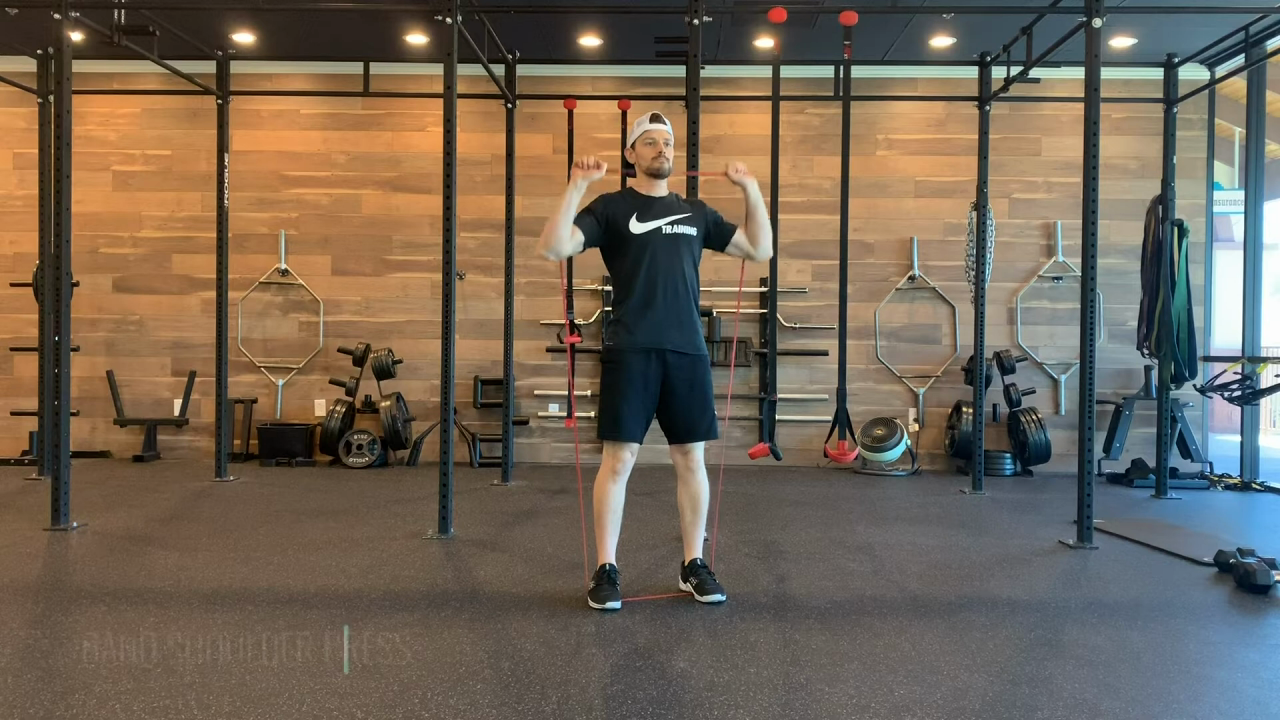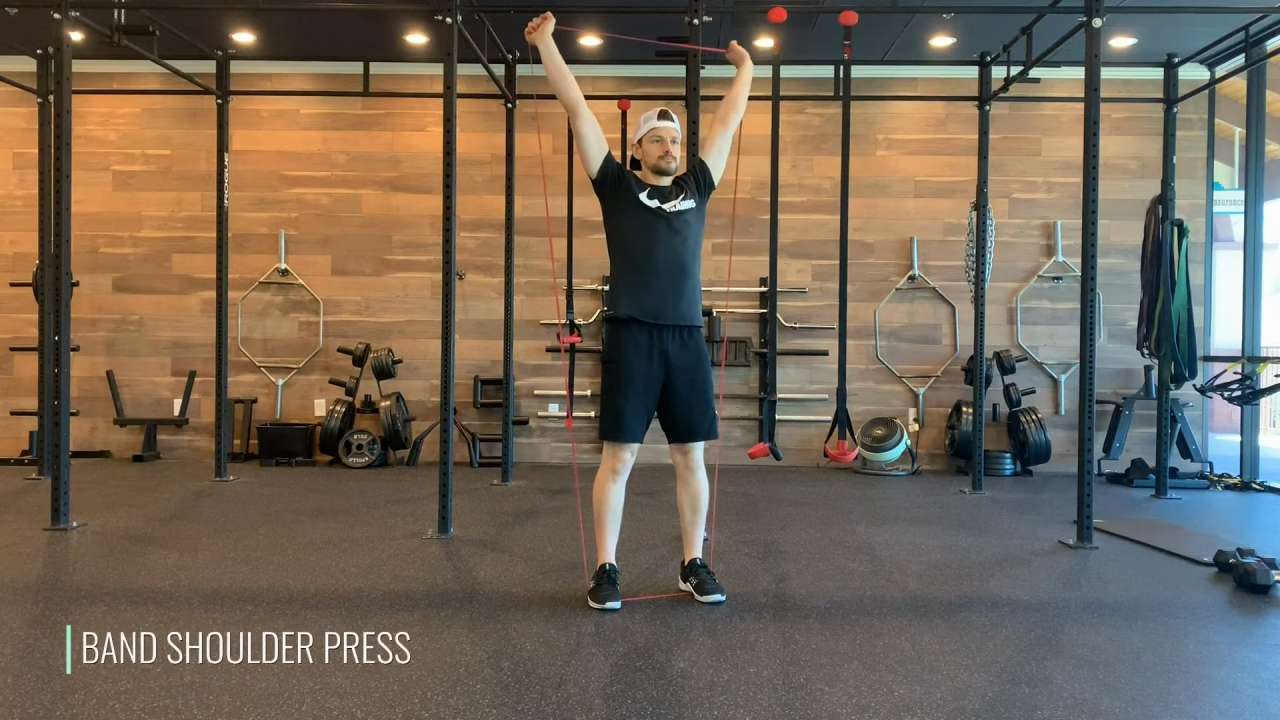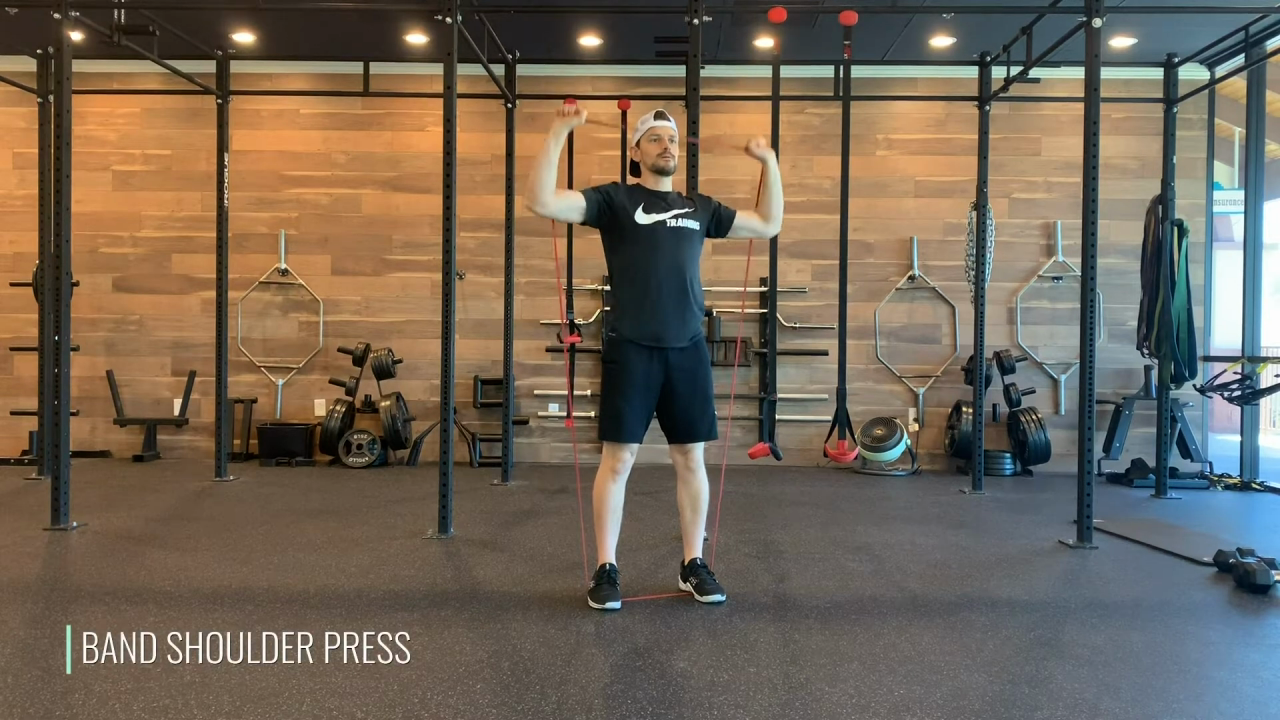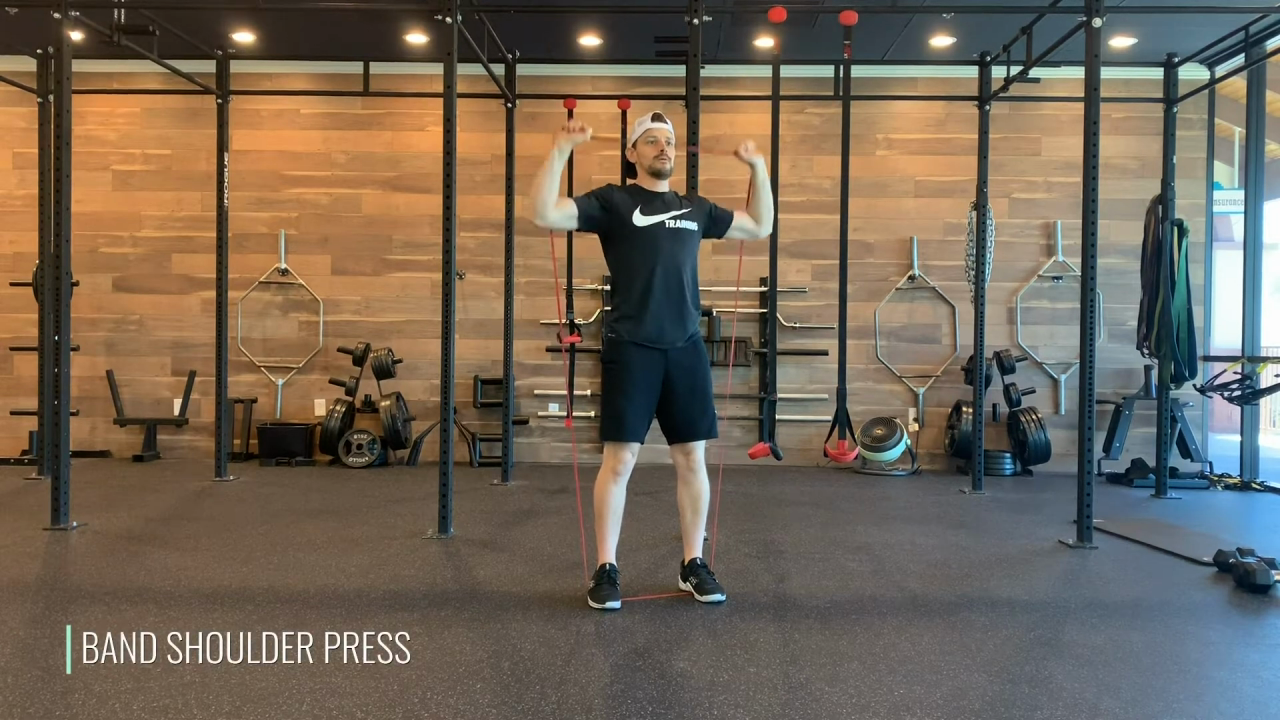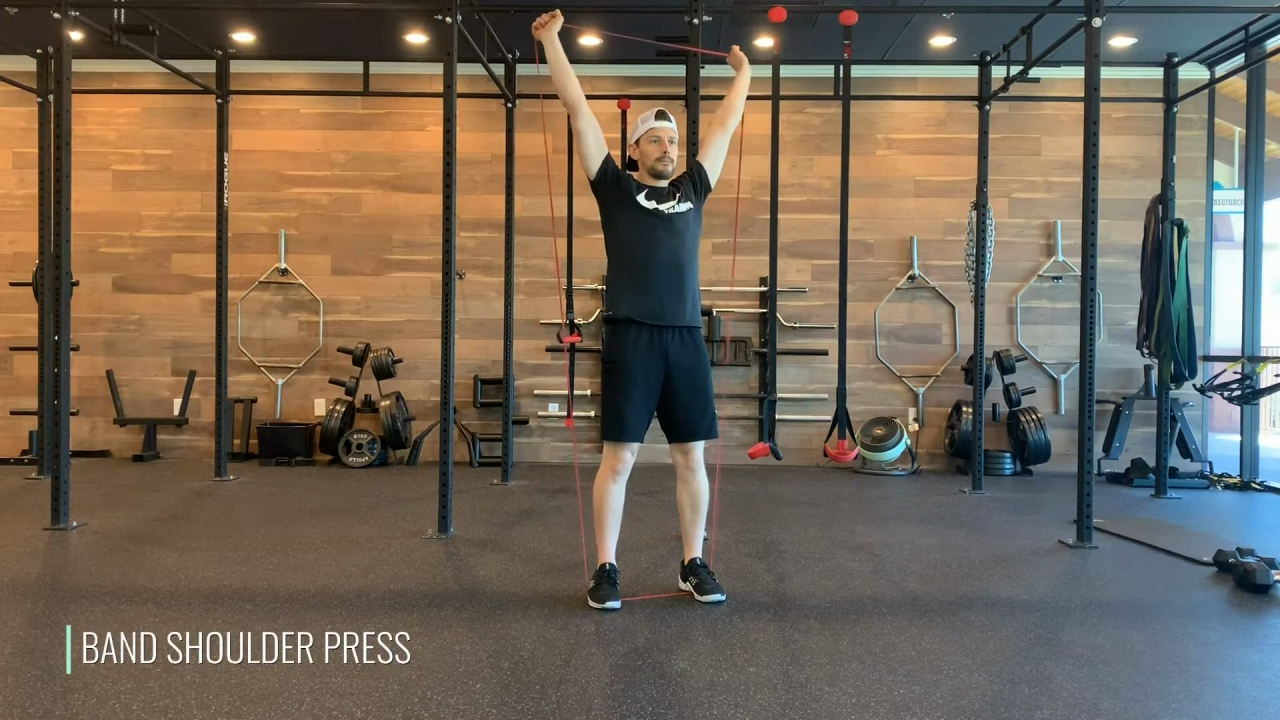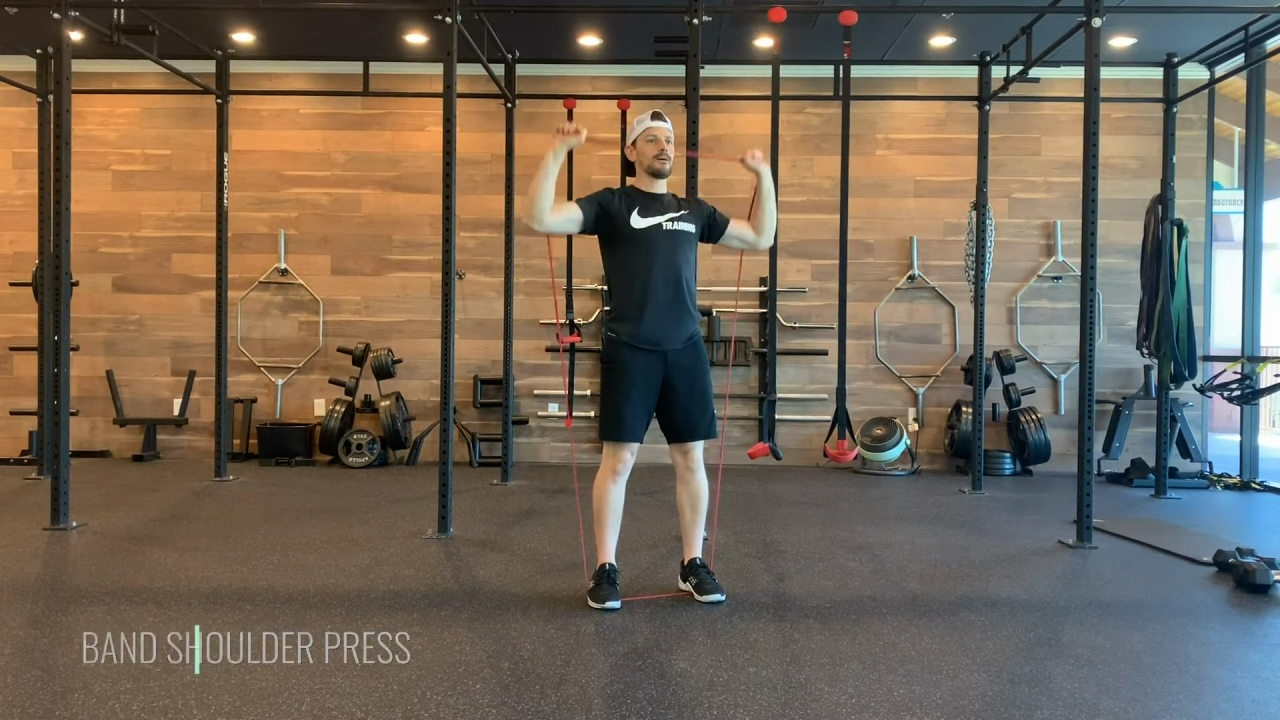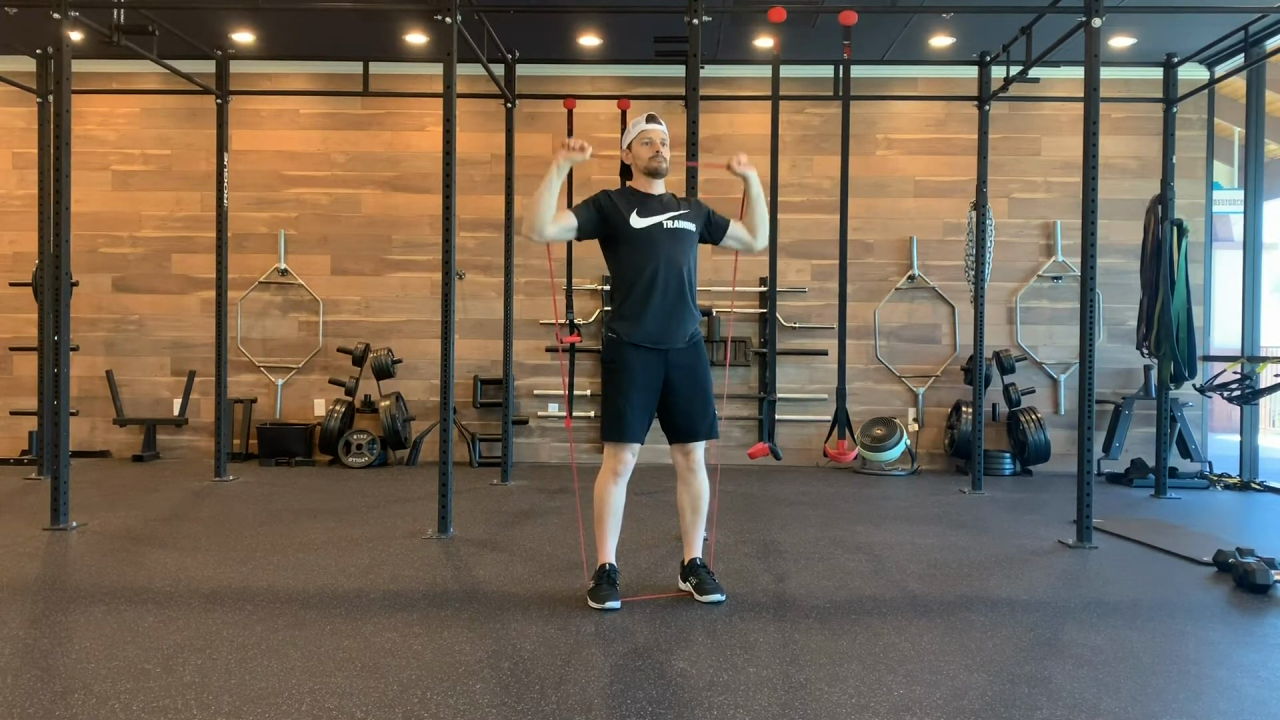
dt=0.7s
person 1, frame 1
left shoulder: (697, 212)
right shoulder: (610, 207)
left elbow: (760, 250)
right elbow: (552, 248)
left wrist: (751, 190)
right wrist: (576, 188)
left hip: (687, 350)
right hip: (629, 351)
left knee: (691, 458)
right knee: (618, 459)
left ankle: (693, 565)
right ankle: (606, 570)
person 1, frame 2
left shoulder: (696, 188)
right shoulder: (617, 187)
left elbow: (728, 121)
right elbow: (577, 108)
left wrist: (744, 66)
right wrist: (545, 43)
left hip: (687, 340)
right hip: (632, 340)
left knee: (690, 457)
right knee: (618, 458)
left ankle: (692, 564)
right ankle: (605, 569)
person 1, frame 3
left shoulder: (699, 207)
right shoulder: (614, 199)
left elbow: (769, 223)
right elbow: (540, 201)
left wrist: (769, 161)
right wrist: (558, 130)
left hip: (688, 348)
right hip: (631, 348)
left knee: (691, 458)
right knee: (617, 459)
left ankle: (693, 564)
right ankle: (606, 569)
person 1, frame 4
left shoulder: (696, 208)
right shoulder: (612, 202)
left elbow: (760, 225)
right elbow: (542, 213)
left wrist: (757, 166)
right wrist: (561, 148)
left hip: (686, 346)
right hip: (631, 346)
left knee: (692, 457)
right knee: (619, 458)
left ankle: (693, 564)
right ankle: (605, 570)
person 1, frame 5
left shoulder: (692, 190)
right shoulder: (615, 189)
left elbow: (724, 125)
right elbow: (578, 109)
left wrist: (742, 71)
right wrist: (552, 41)
left hip: (686, 341)
right hip: (631, 341)
left knee: (691, 458)
right knee: (618, 458)
left ankle: (693, 563)
right ankle: (606, 568)
person 1, frame 6
left shoulder: (693, 209)
right shoulder: (610, 203)
left elbow: (762, 238)
right elbow: (539, 218)
left wrist: (763, 177)
right wrist: (556, 152)
left hip: (685, 348)
right hip: (629, 349)
left knee: (691, 458)
right knee: (618, 460)
left ankle: (693, 564)
right ankle: (605, 570)
person 1, frame 7
left shoulder: (692, 210)
right shoulder: (609, 205)
left elbow: (756, 240)
right elbow: (537, 229)
left wrist: (752, 183)
right wrist: (558, 168)
left hip: (686, 347)
right hip: (630, 349)
left knee: (692, 458)
right knee: (619, 460)
left ankle: (693, 563)
right ankle: (605, 569)
